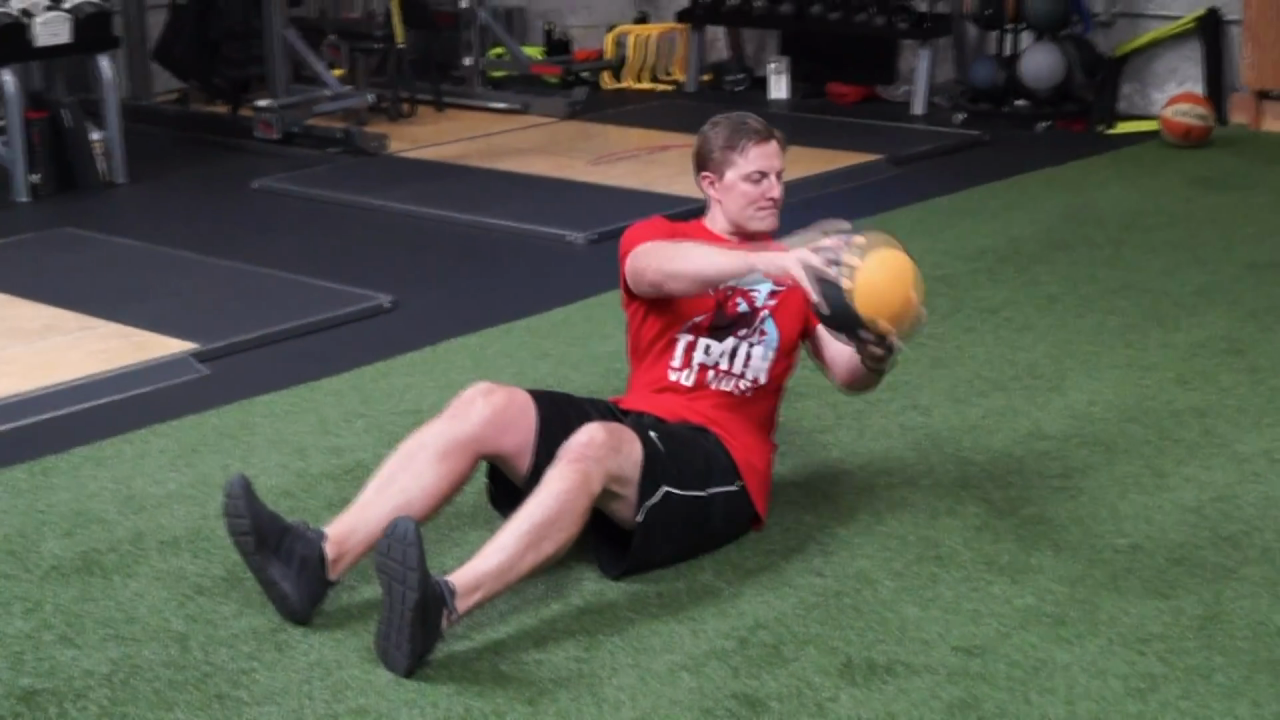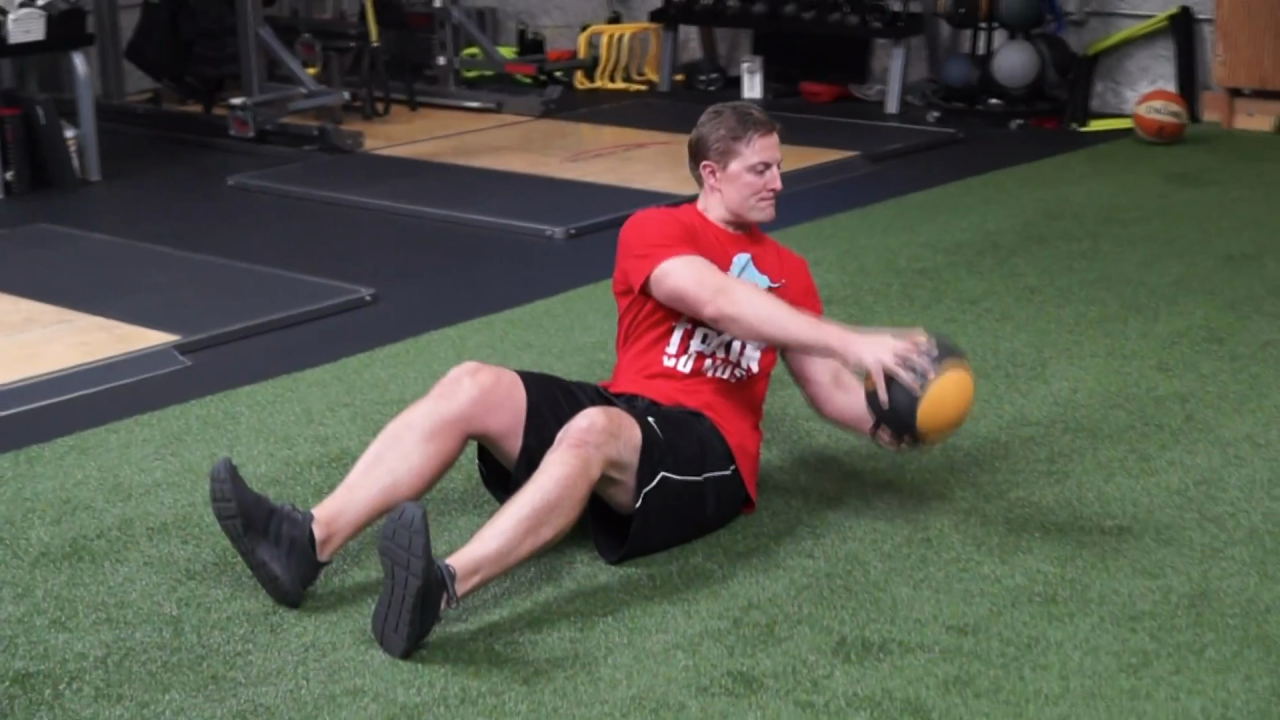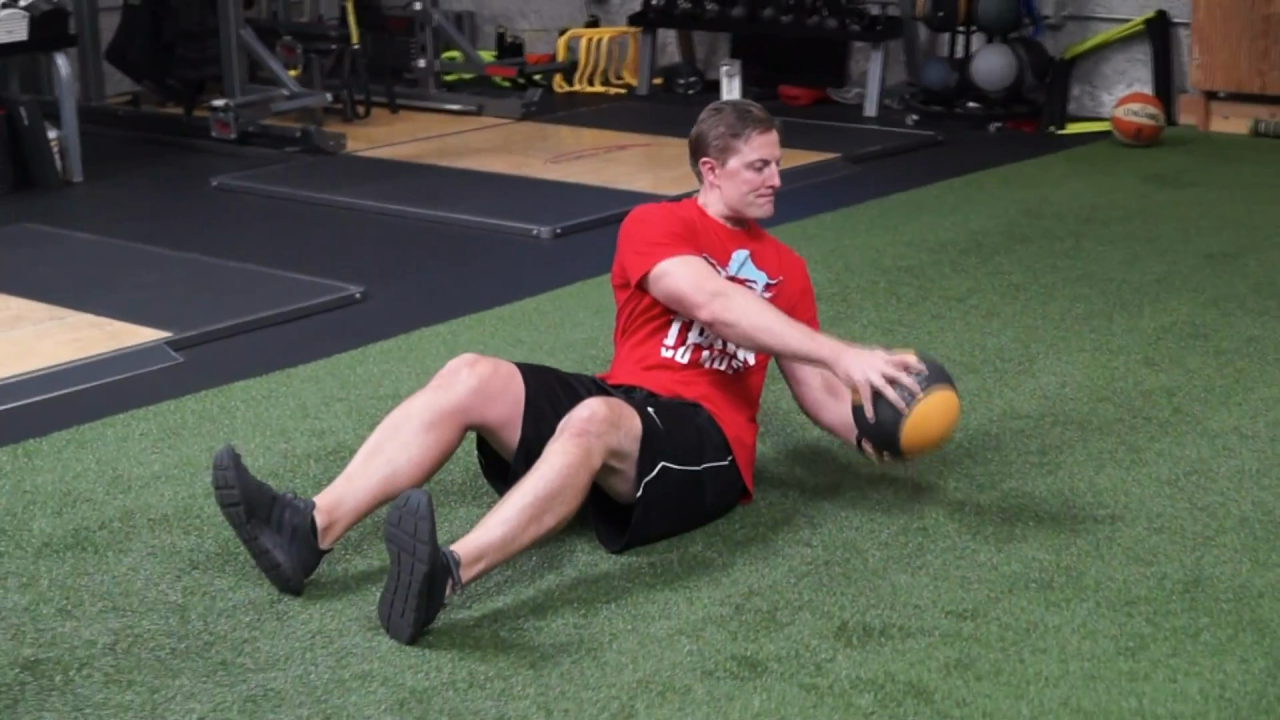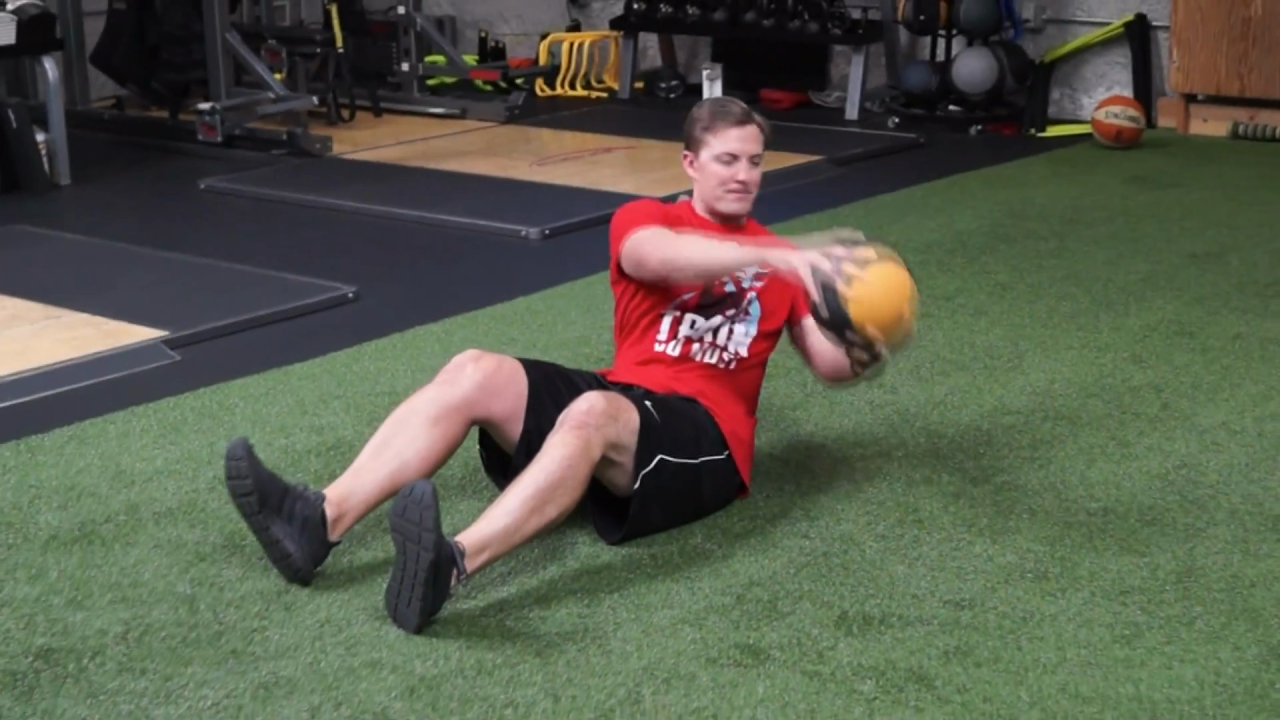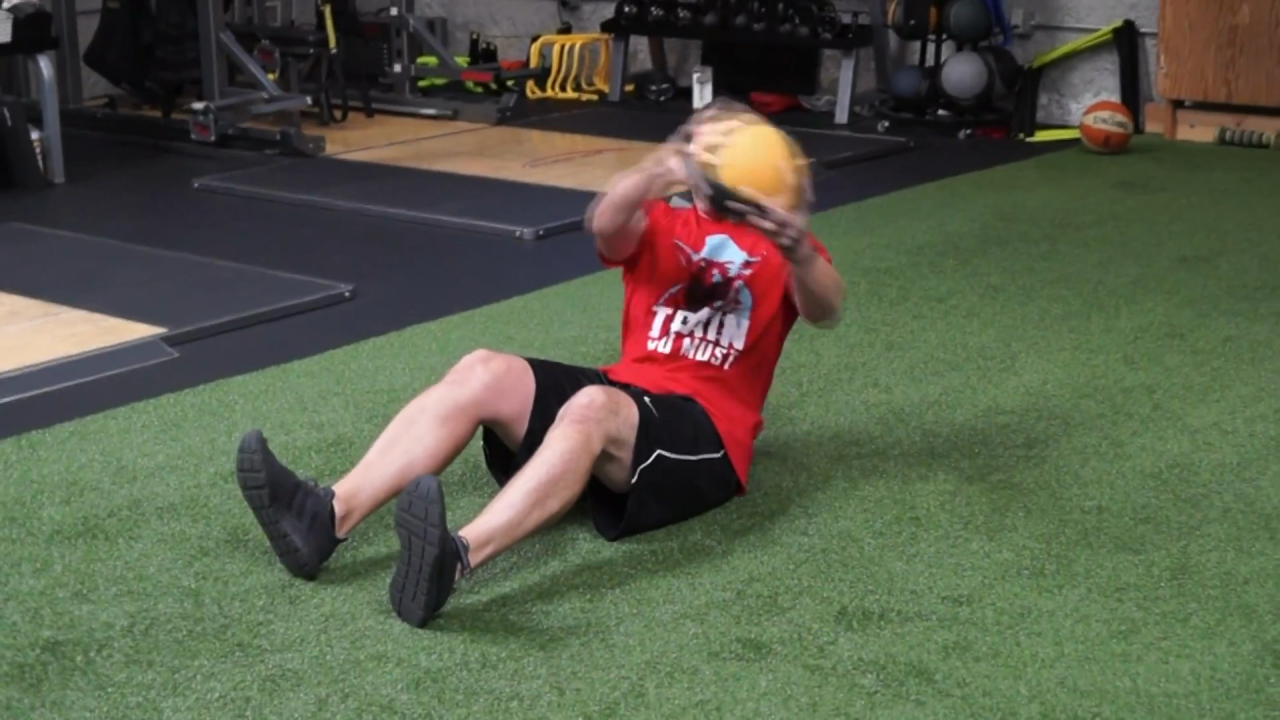
dt=0.3s
person 1, frame 1
left shoulder: (805, 272)
right shoulder: (664, 239)
left elbow: (851, 376)
right elbow: (655, 269)
left wrist: (874, 349)
right wrist: (770, 260)
left hip: (721, 463)
right hip: (637, 422)
left knee: (594, 446)
right knee: (486, 405)
left ankle: (443, 605)
right ankle: (322, 558)
person 1, frame 2
left shoulder: (789, 271)
right shoulder: (654, 230)
left elbow: (826, 389)
right elbow: (717, 304)
left wrist: (886, 414)
right wrist: (851, 341)
left hip: (709, 449)
right hip: (620, 408)
left knee: (593, 432)
right knee: (472, 385)
left ankle: (442, 586)
right ankle: (311, 540)
person 1, frame 3
left shoulder: (785, 267)
right shoulder: (655, 225)
left elbow: (813, 389)
right elbow: (712, 306)
right wrist: (844, 353)
left hip: (707, 440)
right hip: (619, 400)
left knee: (594, 421)
right knee: (471, 377)
left ankle: (447, 576)
right ankle: (312, 528)
person 1, frame 4
left shoulder: (786, 258)
right shoulder: (651, 221)
left elbow: (828, 366)
right elbow: (654, 257)
left wrist: (859, 351)
right wrist: (777, 252)
left hip: (707, 434)
right hip: (621, 393)
left knee: (592, 414)
right knee: (475, 371)
left ankle: (452, 564)
right ankle: (322, 519)
person 1, frame 5
left shoulder: (777, 254)
right shoulder: (657, 225)
left elbow: (823, 307)
right elbow: (605, 223)
left wrist: (794, 239)
right wrist: (656, 171)
left hip: (704, 431)
right hip: (625, 389)
left knee: (592, 408)
right knee: (483, 371)
left ankle: (456, 559)
right ankle: (330, 515)
